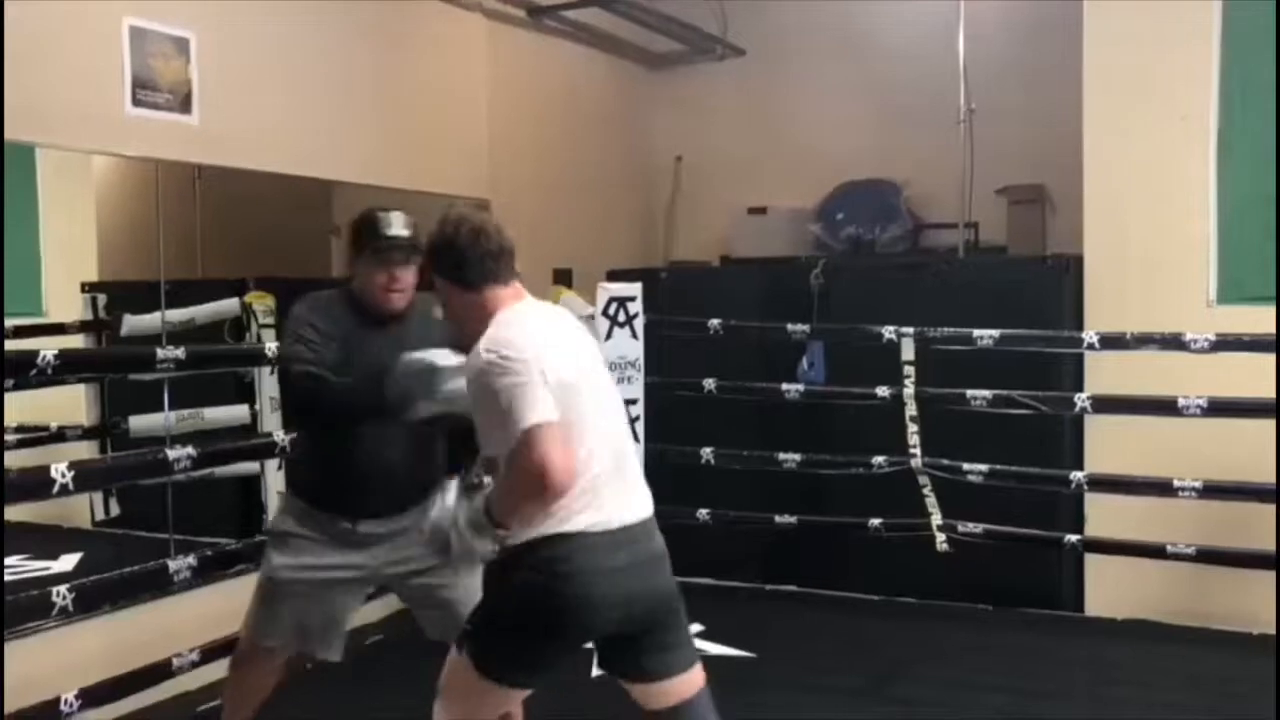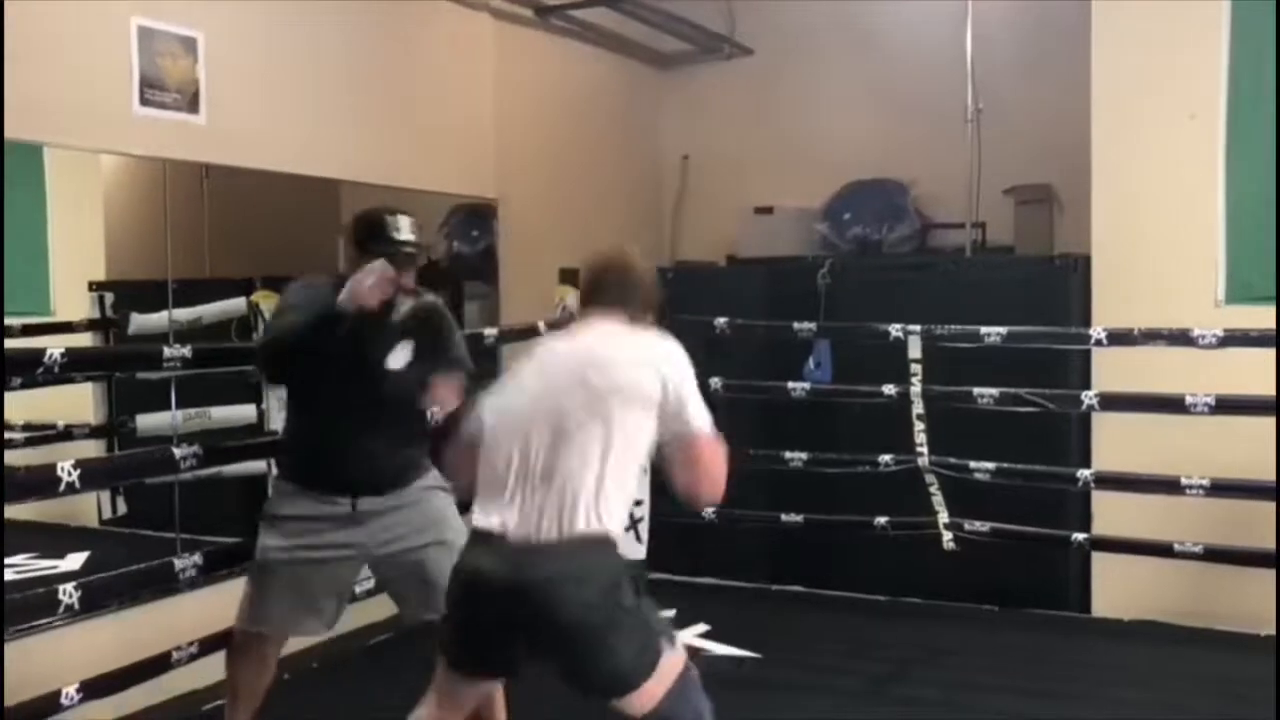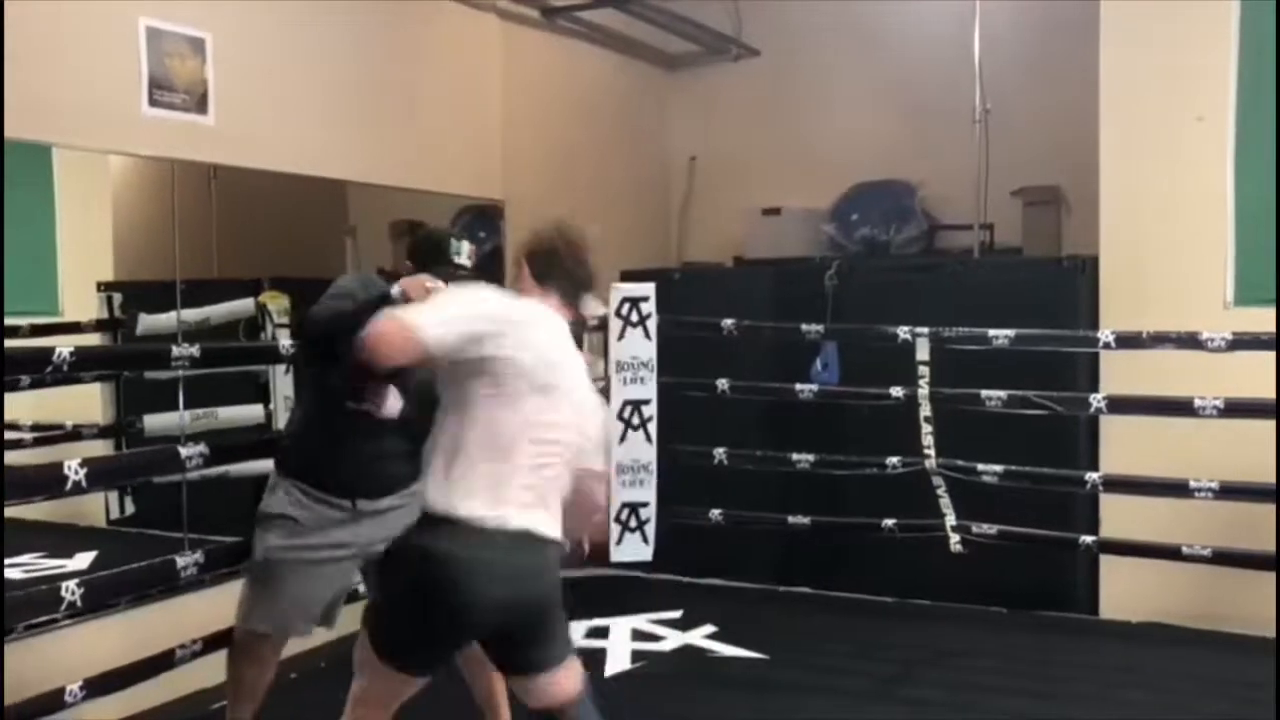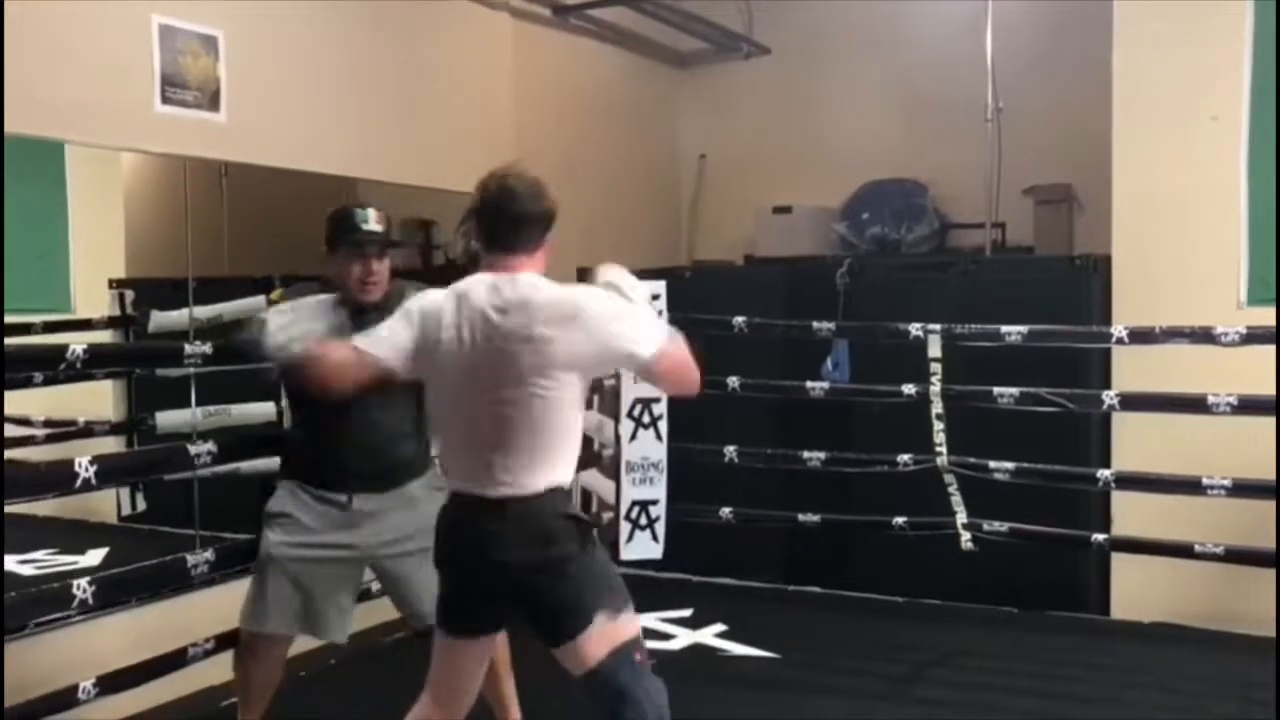
dt=0.4s
person 1, frame 1
left shoulder: (440, 319)
right shoulder: (317, 314)
right elbow: (305, 399)
right wrist: (407, 385)
left hip: (419, 513)
right hip: (321, 521)
right knee: (264, 646)
person 1, frame 2
left shoulder: (426, 310)
right shoulder: (310, 296)
left elbow: (464, 379)
right elbow: (276, 362)
left wrist: (448, 389)
right wrist: (345, 307)
left hip: (407, 494)
right hip: (311, 502)
right knee: (258, 629)
person 1, frame 3
right shoulder: (360, 293)
right elbow: (315, 337)
left wrist: (402, 407)
right wrist: (392, 298)
left hip: (404, 499)
right hip: (310, 499)
right knee: (259, 629)
person 1, frame 4
left shoulder: (421, 304)
right shoulder: (302, 307)
right elbow: (305, 388)
left hip: (408, 494)
right hip: (315, 499)
right knee: (264, 630)
person 2, frame 1
left shoulder: (499, 355)
right shoulder: (558, 322)
left elbow: (548, 473)
left wrist: (482, 515)
left hip: (558, 569)
right hip: (640, 556)
person 2, frame 2
left shoulder: (523, 369)
right shoulder: (657, 354)
left elbow: (461, 470)
right elbow: (706, 486)
left hip: (485, 569)
right hip: (575, 574)
person 2, frame 3
left shoulder: (487, 309)
right shoulder: (582, 391)
left elbow: (380, 345)
right elbow: (591, 517)
left hip: (447, 555)
right hip: (528, 568)
person 2, frame 4
left shoulder: (435, 310)
right shoulder: (577, 308)
left elbow: (338, 373)
right elbow: (685, 380)
left wrist: (294, 345)
right wrist: (636, 302)
left hip: (470, 528)
right hip: (545, 530)
